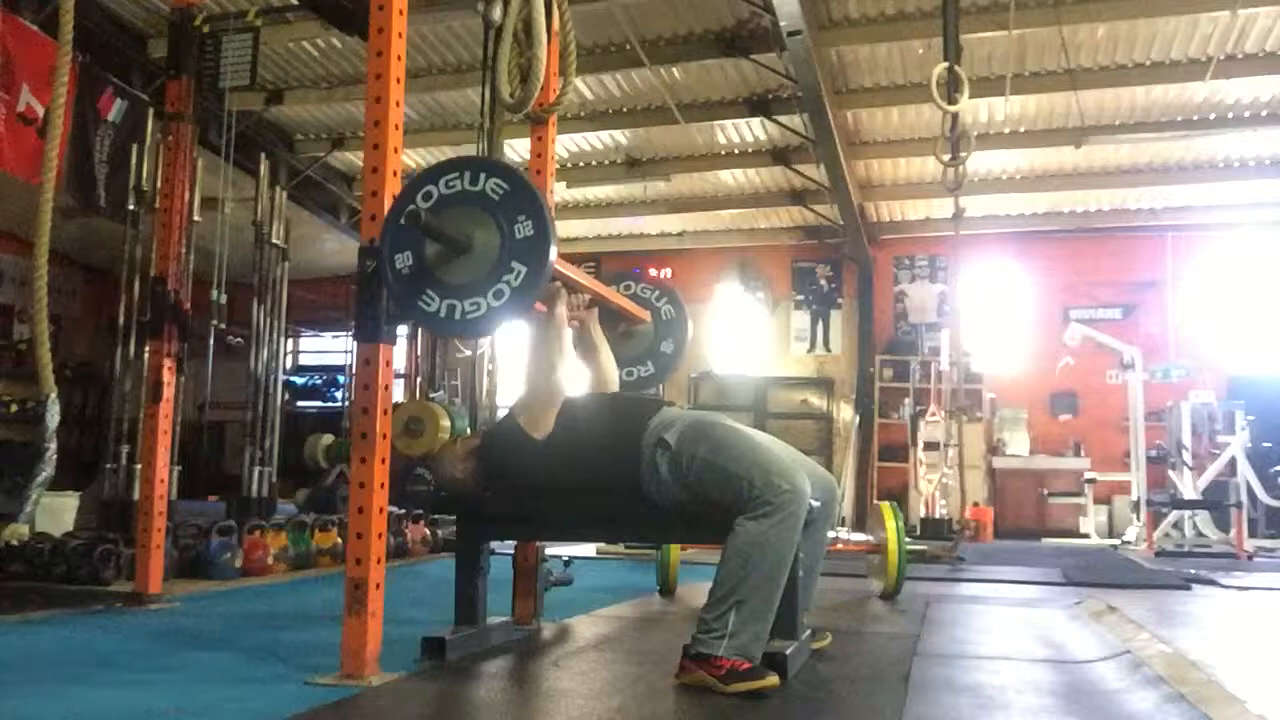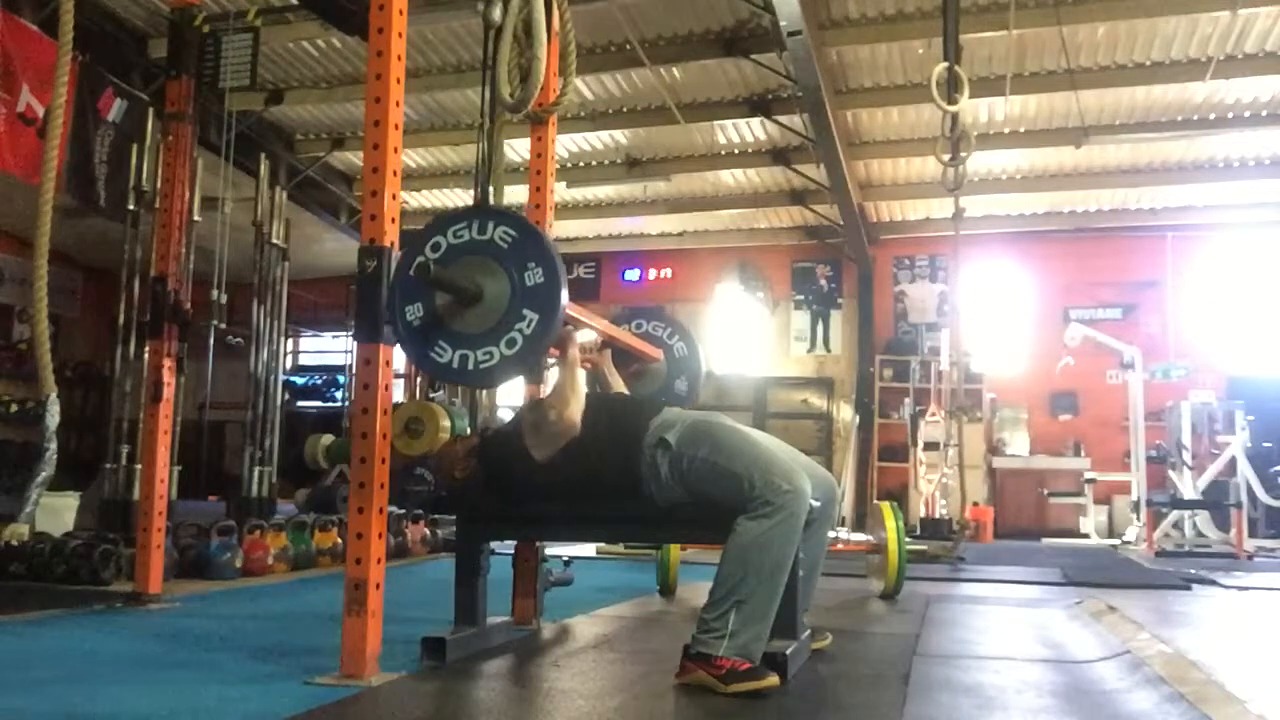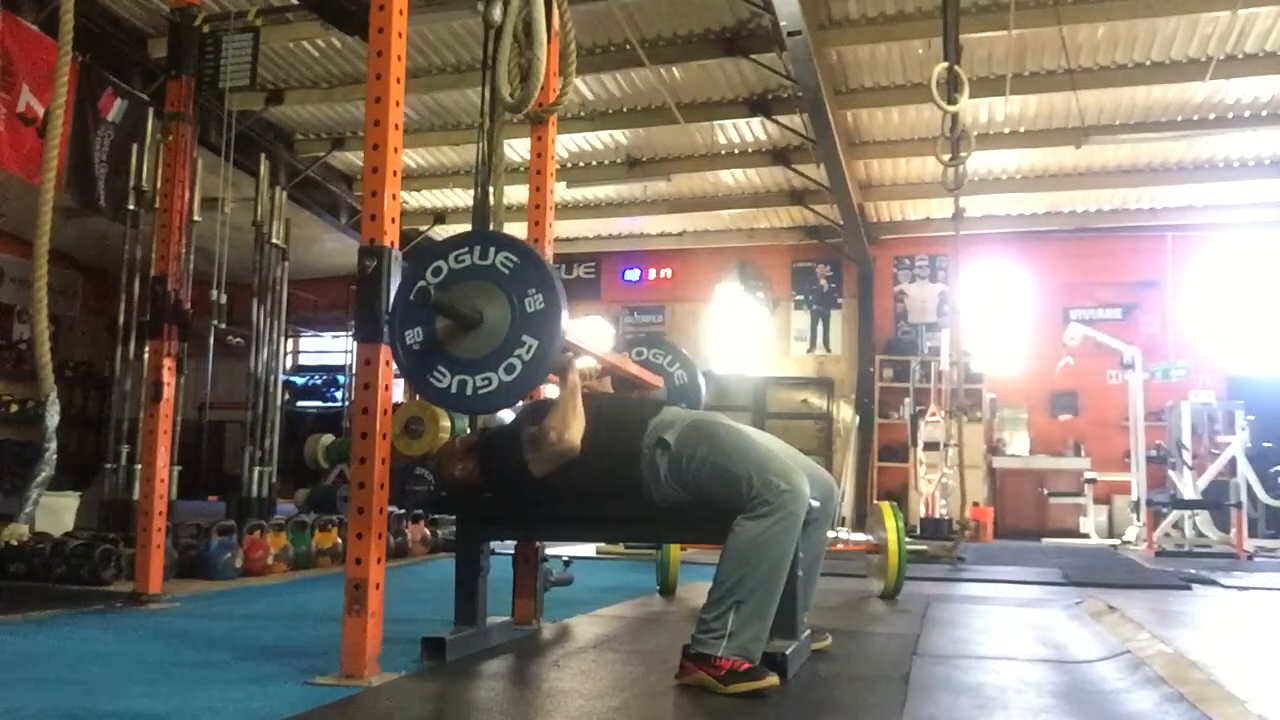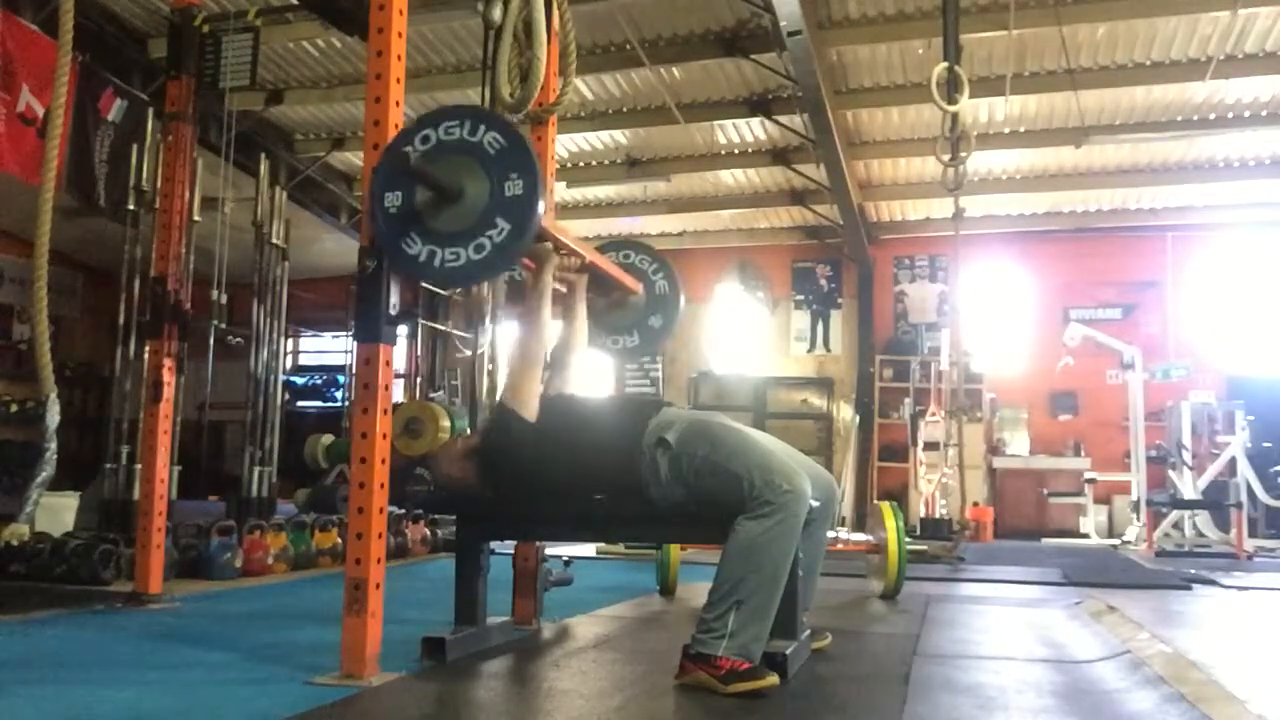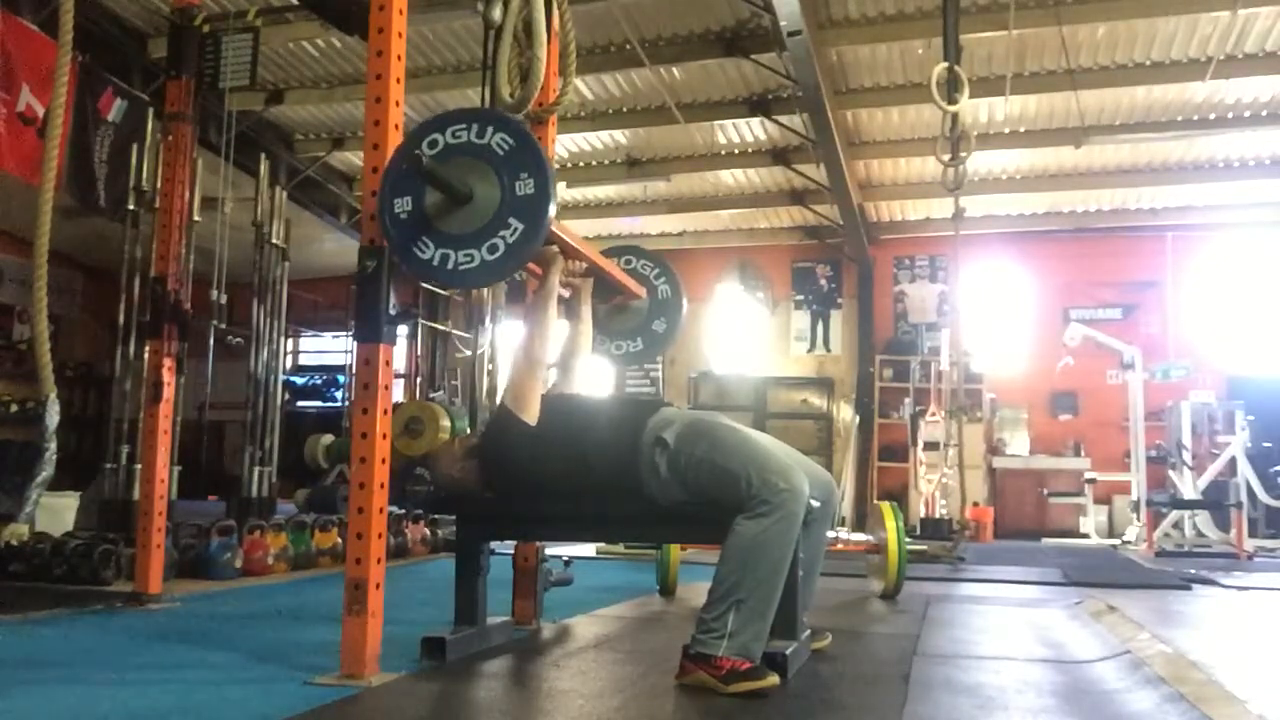
dt=1s
person 1, frame 1
right shoulder: (502, 453)
left elbow: (606, 391)
right elbow: (548, 386)
left wrist: (590, 326)
right wrist: (556, 313)
left knee: (818, 490)
right knee: (782, 490)
left ankle: (779, 621)
right ankle: (717, 653)
person 1, frame 2
left shoulder: (507, 444)
right shoulder: (500, 454)
left elbow: (619, 416)
right elbow: (565, 420)
left wrist: (603, 366)
right wrist: (569, 354)
left knee: (818, 491)
right knee: (783, 492)
left ankle: (780, 621)
right ankle: (716, 652)
person 1, frame 3
left shoulder: (515, 440)
right shoulder: (501, 452)
right elbow: (564, 441)
left wrist: (602, 391)
right wrist: (569, 379)
left knee: (817, 490)
right knee: (782, 492)
left ankle: (780, 620)
right ankle: (717, 653)
person 1, frame 4
left shoulder: (532, 433)
right shoulder: (503, 450)
left elbow: (562, 361)
right elbow: (529, 353)
left wrist: (578, 290)
right wrist: (543, 271)
left knee: (817, 490)
right knee: (784, 491)
left ankle: (779, 622)
right ankle: (717, 653)
person 1, frame 5
left shoulder: (532, 432)
right shoulder: (503, 451)
left elbow: (570, 366)
right elbow: (532, 357)
left wrist: (581, 294)
right wrist: (550, 274)
left knee: (817, 490)
right knee: (782, 489)
left ankle: (779, 621)
right ankle: (717, 653)
